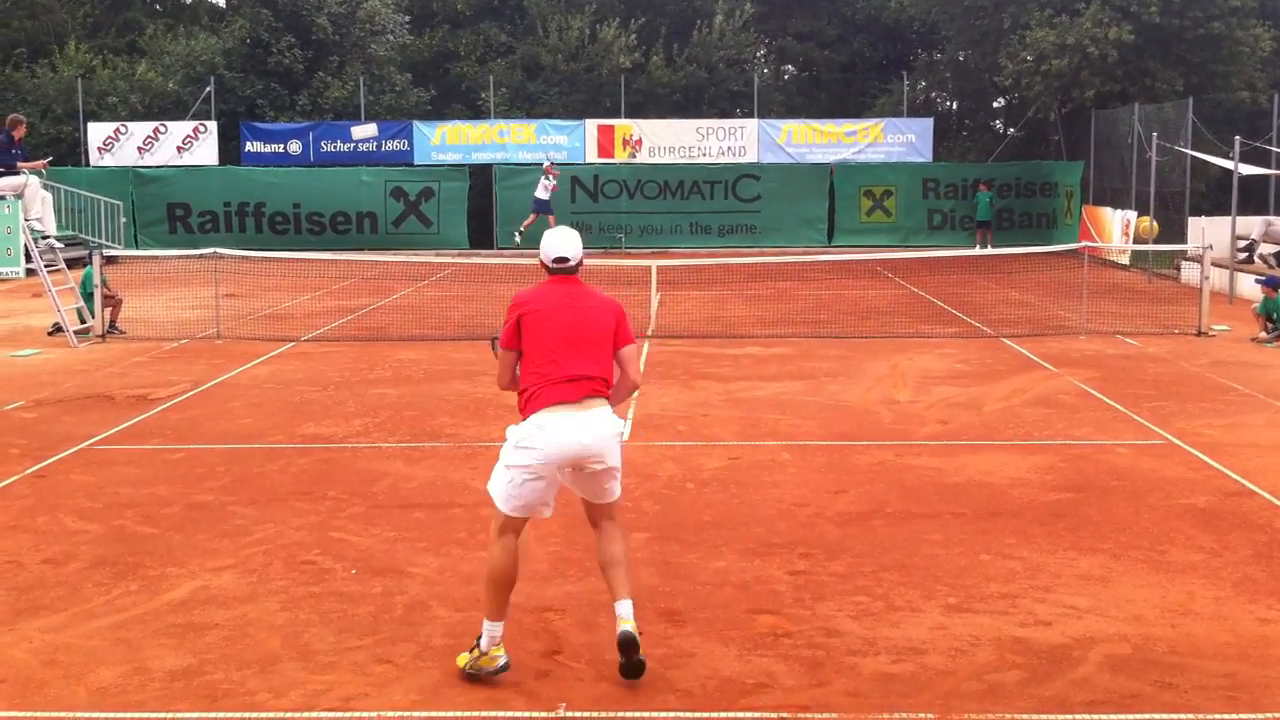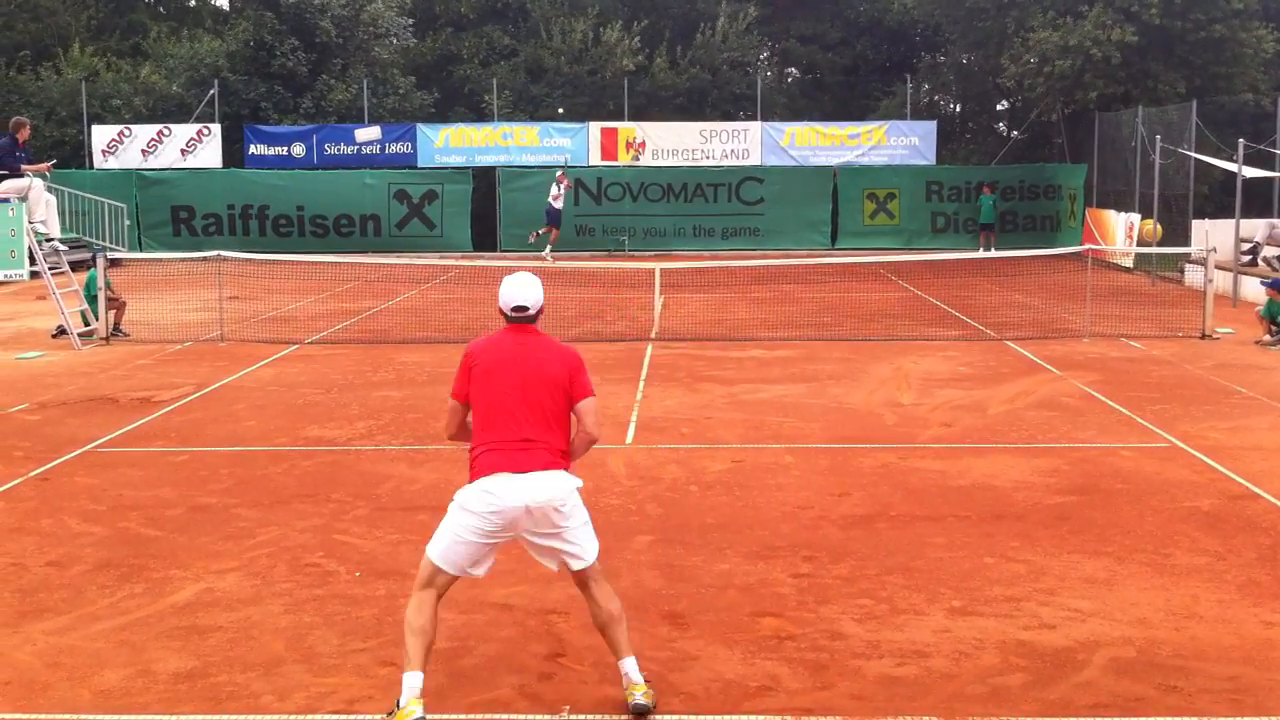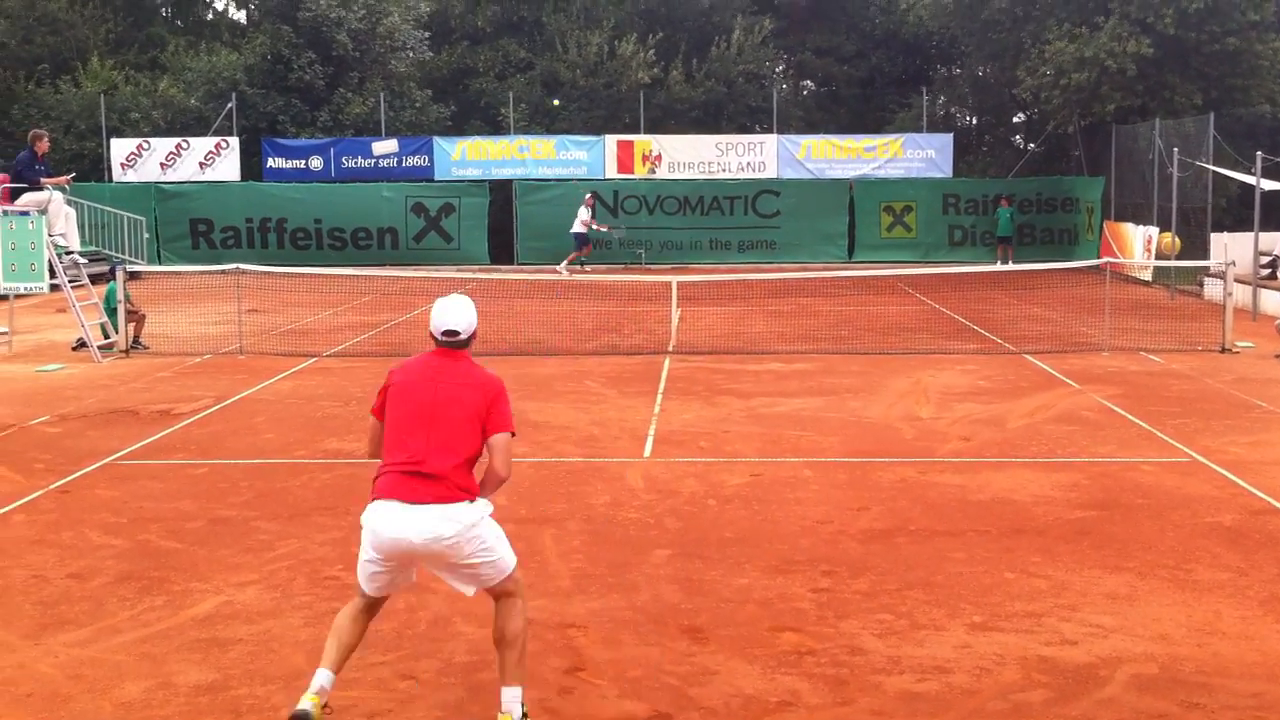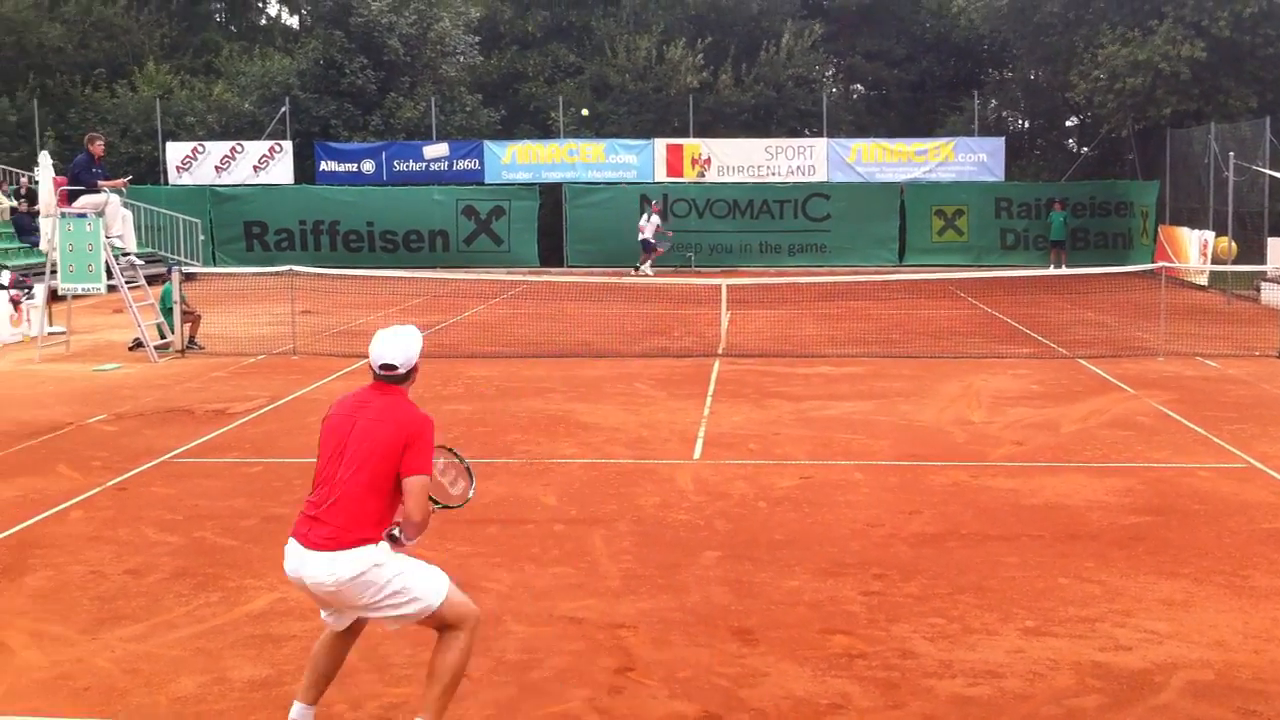
dt=0.2s
person 1, frame 1
left shoulder: (524, 303)
right shoulder: (610, 307)
left elbow: (505, 380)
right elbow: (633, 379)
left hip: (544, 429)
right hip: (598, 426)
left knee: (504, 532)
right knee: (605, 522)
left ankle: (491, 647)
right ankle: (624, 625)
person 1, frame 2
left shoulder: (476, 352)
right shoulder: (567, 358)
left elbow: (454, 427)
right elbow: (590, 434)
left hip: (489, 490)
right hip: (549, 488)
left knee: (425, 589)
right knee: (592, 583)
person 1, frame 3
left shoulder: (398, 374)
right shoulder: (488, 385)
left elbow: (373, 449)
right elbow: (501, 470)
right wrist: (479, 495)
left hip: (387, 516)
right hip: (450, 515)
left knee: (365, 602)
right knee: (510, 594)
person 1, frame 4
left shoulder: (341, 407)
right shoulder: (416, 423)
right elbow: (416, 516)
right wrist: (404, 536)
left hip: (301, 554)
right hip: (348, 560)
left knee: (346, 624)
right knee: (463, 619)
